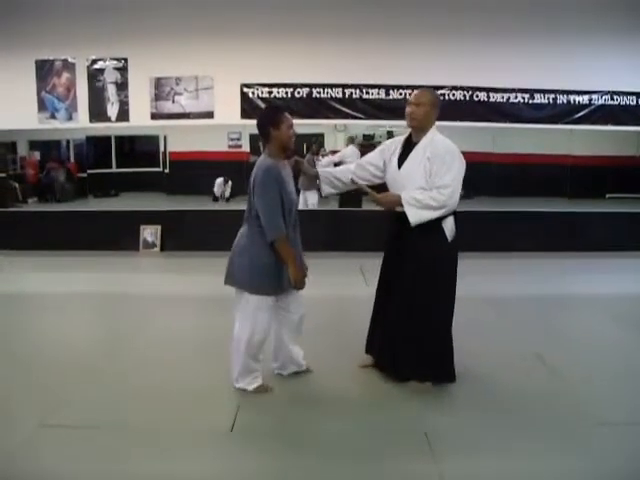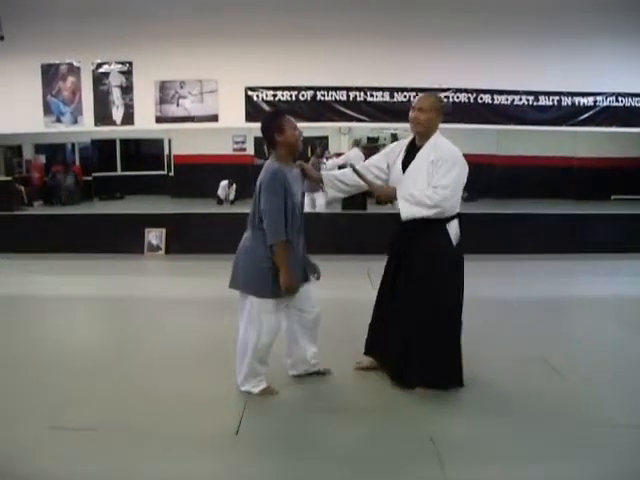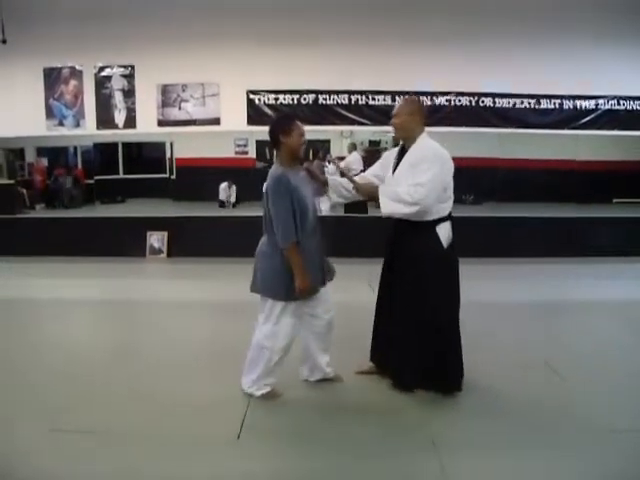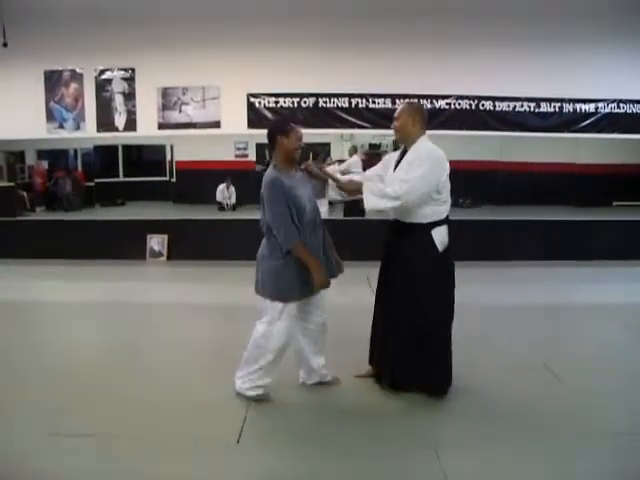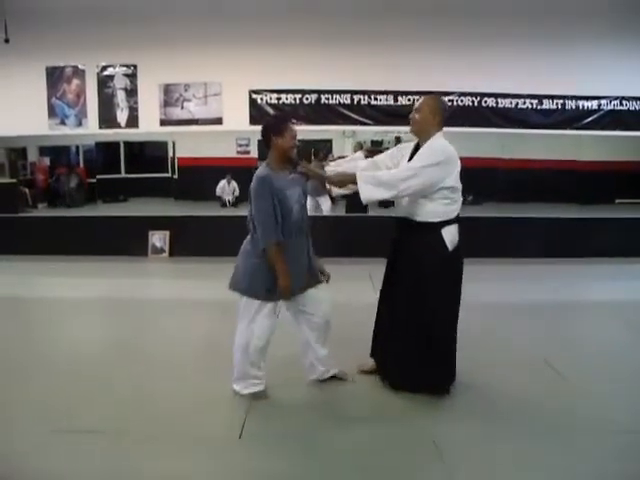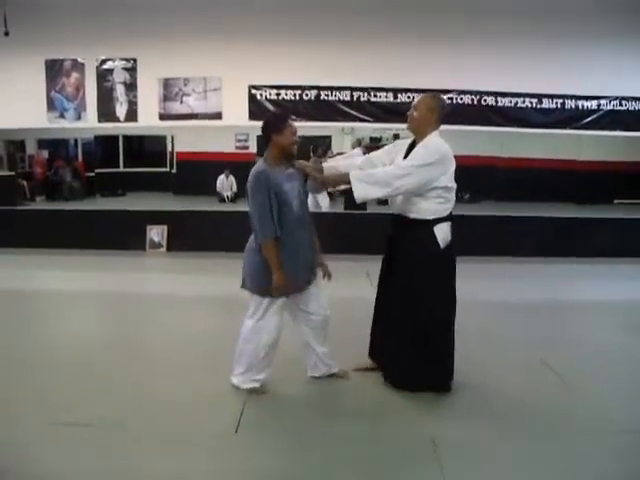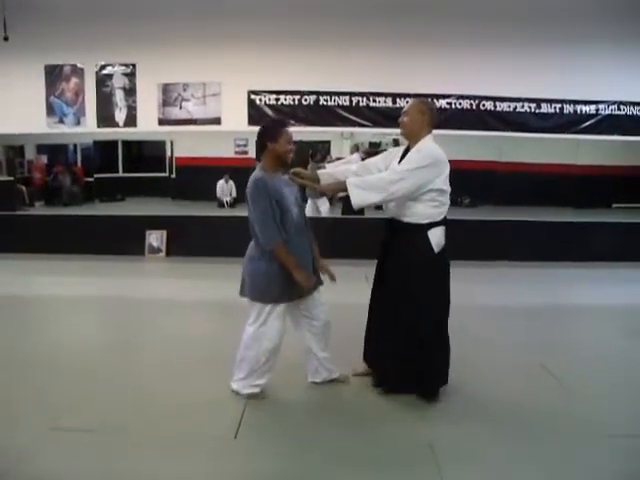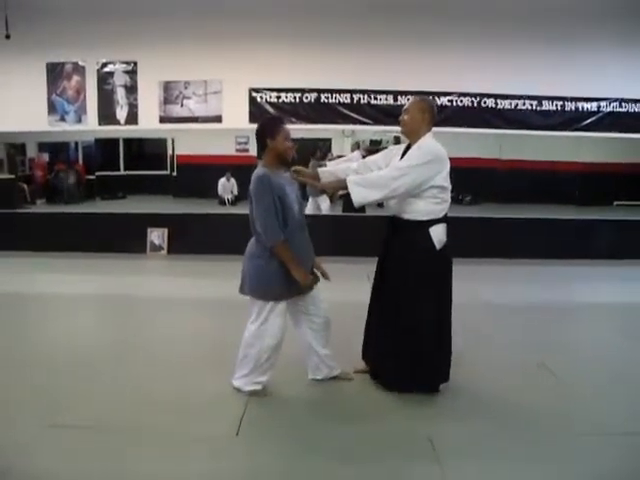
dt=0.3s
person 1, frame 1
left shoulder: (444, 150)
right shoulder: (393, 146)
left elbow: (445, 197)
right elbow: (359, 170)
left wrist: (399, 199)
right wrist: (318, 174)
left hip: (433, 235)
right hip: (403, 229)
left knee: (428, 303)
right knee: (392, 294)
left ankle: (431, 367)
right ankle: (386, 354)
person 1, frame 2
left shoulder: (449, 154)
right shoulder: (398, 150)
left elbow: (440, 199)
right elbow: (363, 173)
left wrist: (396, 193)
right wrist: (319, 177)
left hip: (437, 239)
right hip: (409, 233)
left knee: (435, 308)
right knee: (394, 296)
left ankle: (437, 373)
right ankle: (384, 355)
person 1, frame 3
left shoulder: (434, 154)
right shoulder: (393, 156)
left elbow: (420, 197)
right elbow: (365, 182)
left wrist: (378, 192)
right wrist: (327, 182)
left hip: (430, 240)
right hip: (404, 235)
left knee: (433, 310)
right knee: (394, 300)
left ankle: (439, 375)
right ankle: (388, 360)
person 1, frame 4
left shoulder: (430, 156)
right shoulder: (397, 157)
left elbow: (404, 193)
right elbow: (369, 179)
left wrist: (361, 188)
right wrist: (327, 178)
left hip: (427, 243)
right hip: (402, 237)
left knee: (426, 313)
right knee: (392, 304)
left ankle: (430, 378)
right ankle: (387, 365)
person 1, frame 5
left shoulder: (442, 154)
right shoulder: (407, 150)
left elbow: (400, 180)
right elbow: (374, 166)
left wrist: (352, 178)
right wrist: (328, 174)
left hip: (436, 242)
right hip: (411, 235)
left knee: (433, 311)
right knee: (396, 299)
left ankle: (433, 375)
right ankle: (387, 360)
person 1, frame 6
left shoulder: (437, 153)
right shoulder: (404, 147)
left elbow: (393, 178)
right elbow: (368, 162)
left wrist: (344, 178)
right wrist: (322, 169)
left hip: (428, 238)
right hip: (405, 232)
left knee: (428, 309)
right knee: (394, 297)
left ankle: (431, 375)
right ankle: (388, 358)
person 1, frame 7
left shoulder: (431, 156)
right shoulder: (400, 154)
left elbow: (390, 183)
right elbow: (364, 169)
left wrist: (341, 185)
right wrist: (317, 176)
left hip: (423, 242)
right hip: (400, 235)
left knee: (422, 312)
right knee: (389, 302)
left ankle: (426, 378)
right ankle: (384, 363)
person 1, frame 8
left shoulder: (431, 154)
right shoulder: (400, 152)
left elbow: (390, 180)
right elbow: (364, 167)
left wrist: (341, 184)
right wrist: (317, 175)
left hip: (424, 240)
right hip: (401, 234)
left knee: (423, 309)
right knee: (390, 300)
left ankle: (425, 375)
right ankle: (384, 361)
person 2, frame 1
left shoulder: (282, 166)
right shoulder: (267, 170)
right elbow: (272, 226)
left wrist: (295, 260)
right wrist: (292, 264)
left hip: (279, 256)
right hip: (260, 258)
left knee: (291, 313)
right knee: (254, 322)
left ankle: (288, 362)
right ankle: (246, 378)
person 2, frame 2
left shoulder: (292, 170)
right shoulder: (274, 174)
right elbow: (273, 230)
left wrist: (302, 261)
right wrist: (284, 271)
left hip: (287, 257)
right hip: (264, 262)
left knee: (307, 311)
right knee: (259, 325)
left ankle: (303, 363)
right ankle: (251, 381)
person 2, frame 3
left shoulder: (300, 173)
right shoulder: (279, 179)
right elbow: (285, 234)
left wrist: (320, 263)
right wrist: (299, 274)
left hip: (305, 262)
right hip: (282, 266)
left knee: (320, 318)
right knee: (276, 328)
left ankle: (317, 369)
right ankle: (256, 382)
person 2, frame 4
left shoulder: (301, 175)
right shoulder: (274, 182)
left elbow: (315, 220)
right elbow: (286, 235)
left wrist: (330, 254)
right wrist: (315, 267)
left hip: (308, 262)
right hip: (284, 267)
left knee: (314, 321)
right knee: (275, 328)
left ankle: (314, 373)
right ankle: (249, 381)
person 2, frame 5
left shoulder: (296, 177)
right shoulder: (264, 180)
right elbow: (266, 235)
left wrist: (313, 261)
right wrist: (282, 273)
left hip: (296, 262)
right hip: (264, 268)
left knee: (317, 316)
right knee: (256, 328)
left ankle: (322, 368)
right ankle: (247, 382)
person 2, frame 6
left shoulder: (294, 172)
right shoulder: (261, 176)
right elbow: (264, 231)
left wrist: (318, 255)
right wrist: (276, 270)
left hip: (301, 261)
right hip: (272, 263)
left knee: (316, 314)
right knee: (264, 324)
left ankle: (321, 366)
right ankle: (247, 377)
person 2, frame 7
left shoulder: (287, 179)
right shoulder: (260, 183)
left elbow: (303, 225)
right elbow: (270, 238)
left wrist: (317, 261)
right wrist: (297, 270)
left hip: (298, 266)
right hip: (271, 270)
left knee: (316, 320)
right knee: (265, 330)
left ankle: (322, 371)
right ankle: (246, 383)
person 2, frame 8
left shoulder: (286, 176)
right shoulder: (262, 180)
right elbow: (270, 235)
left wrist: (310, 260)
right wrist: (295, 268)
left hip: (295, 264)
right hip: (272, 268)
left knee: (315, 317)
right knee: (267, 327)
left ankle: (323, 368)
right ankle: (247, 380)
